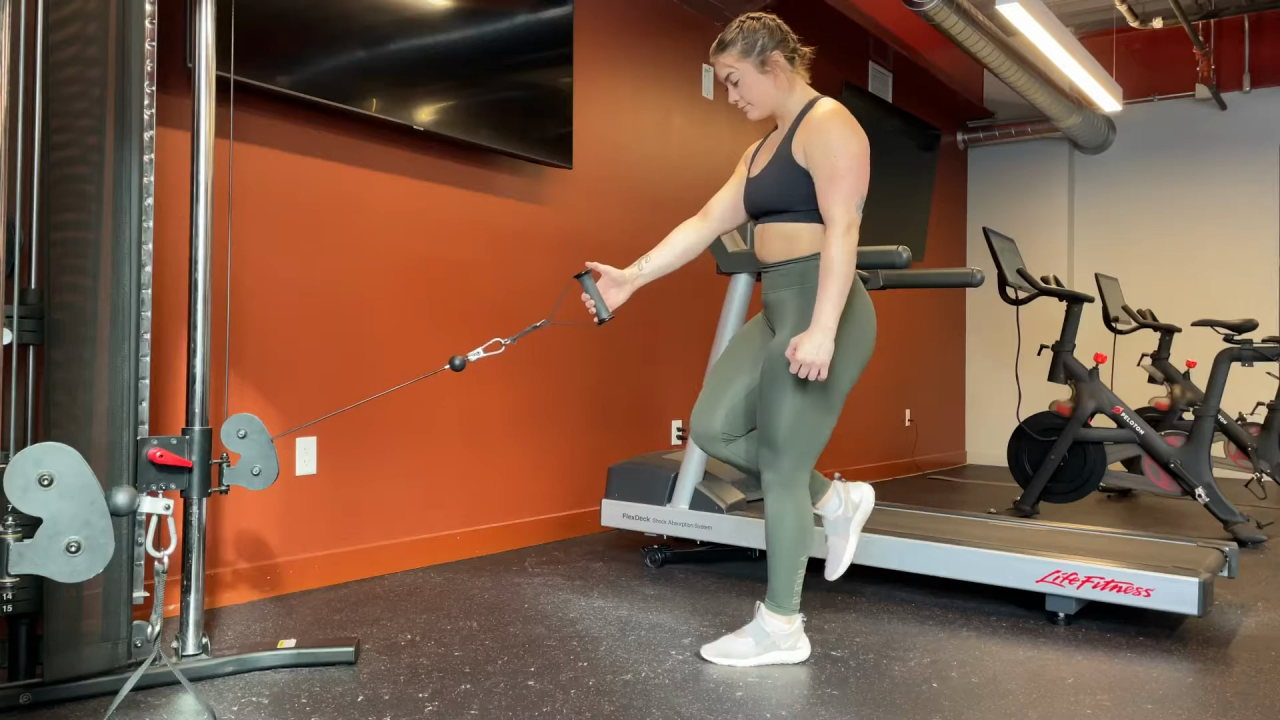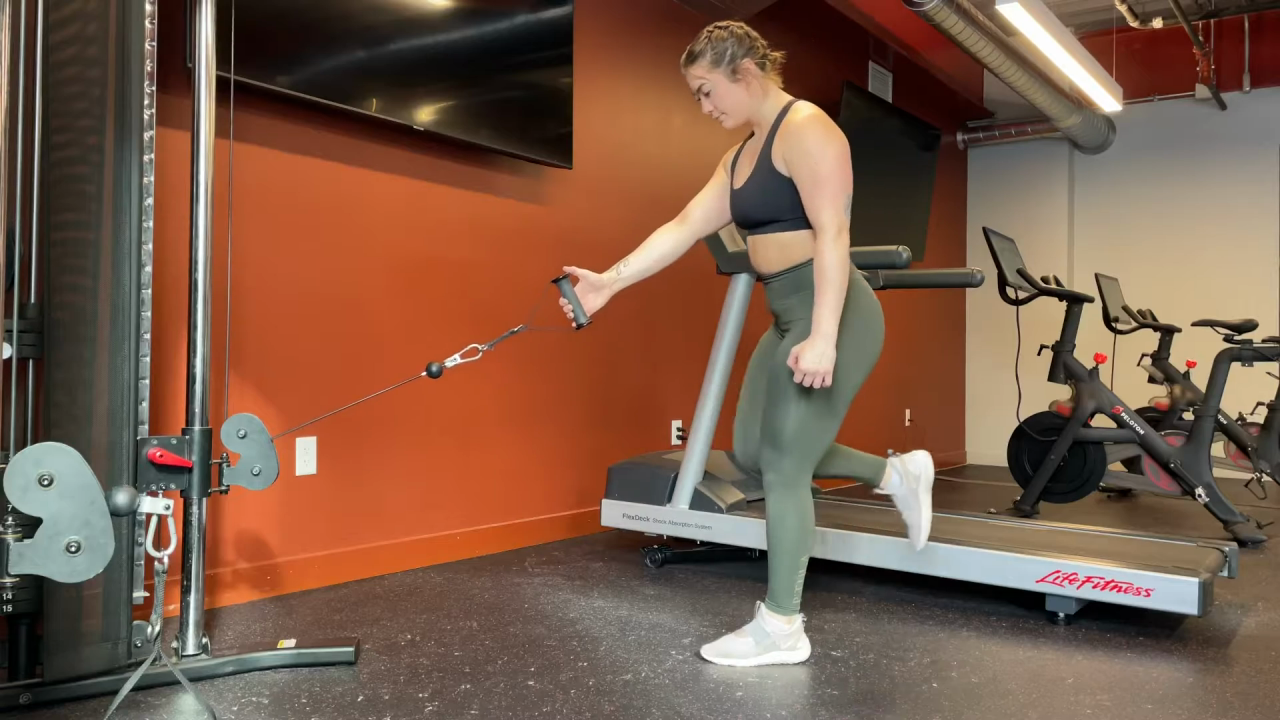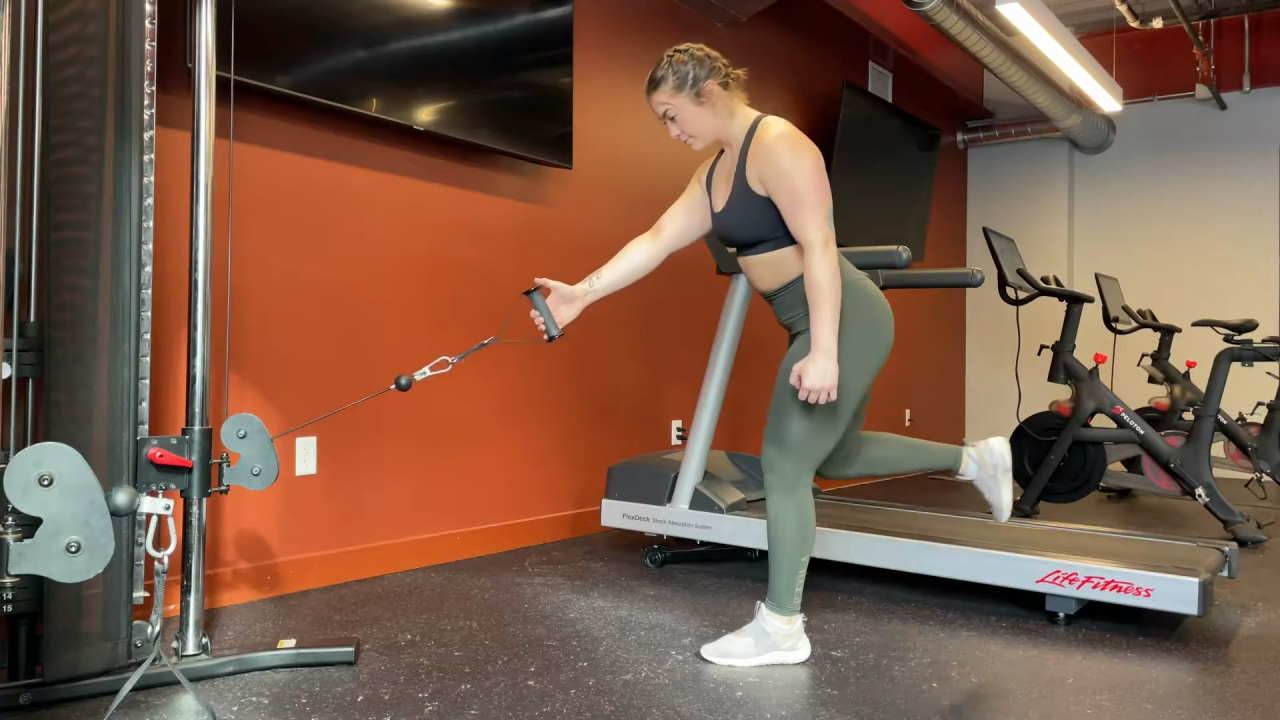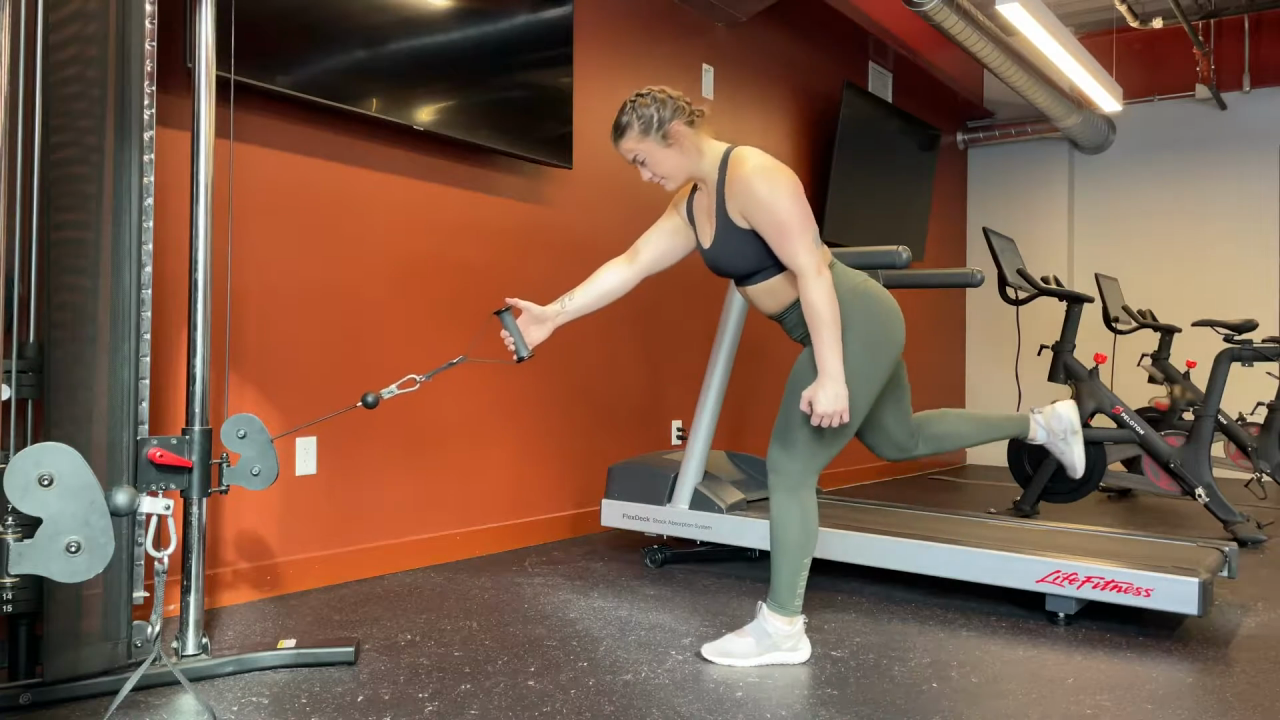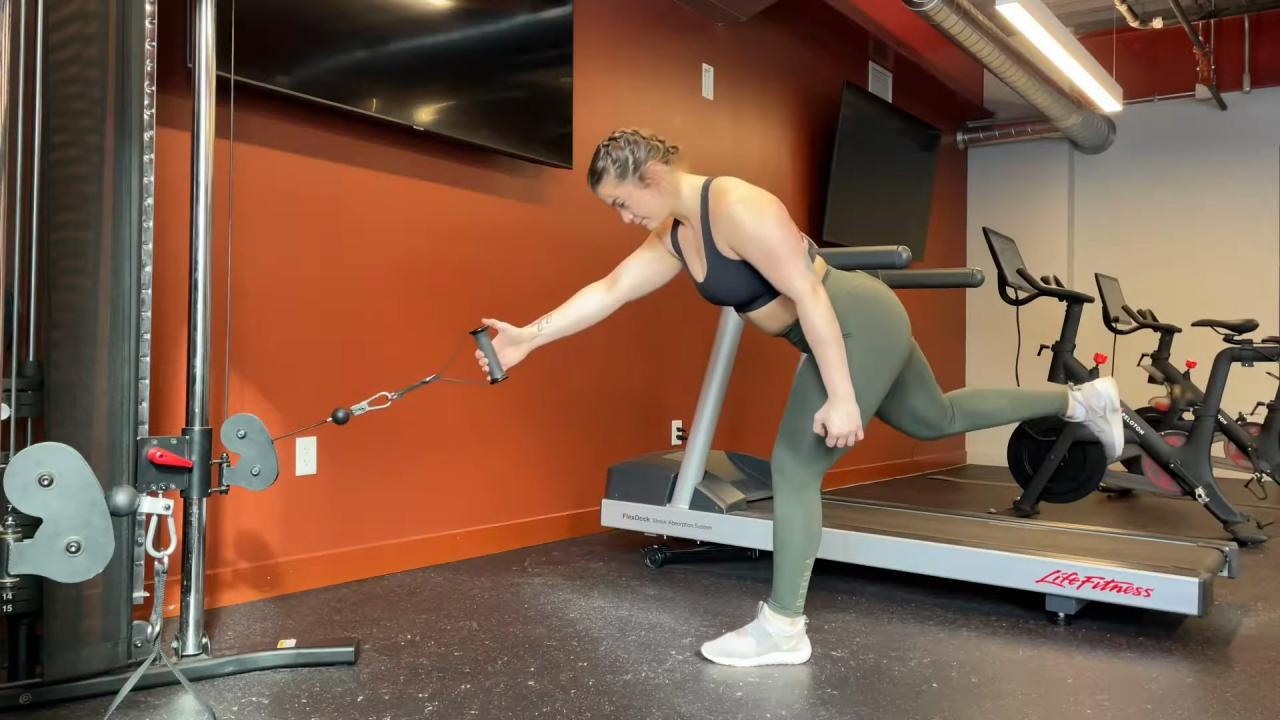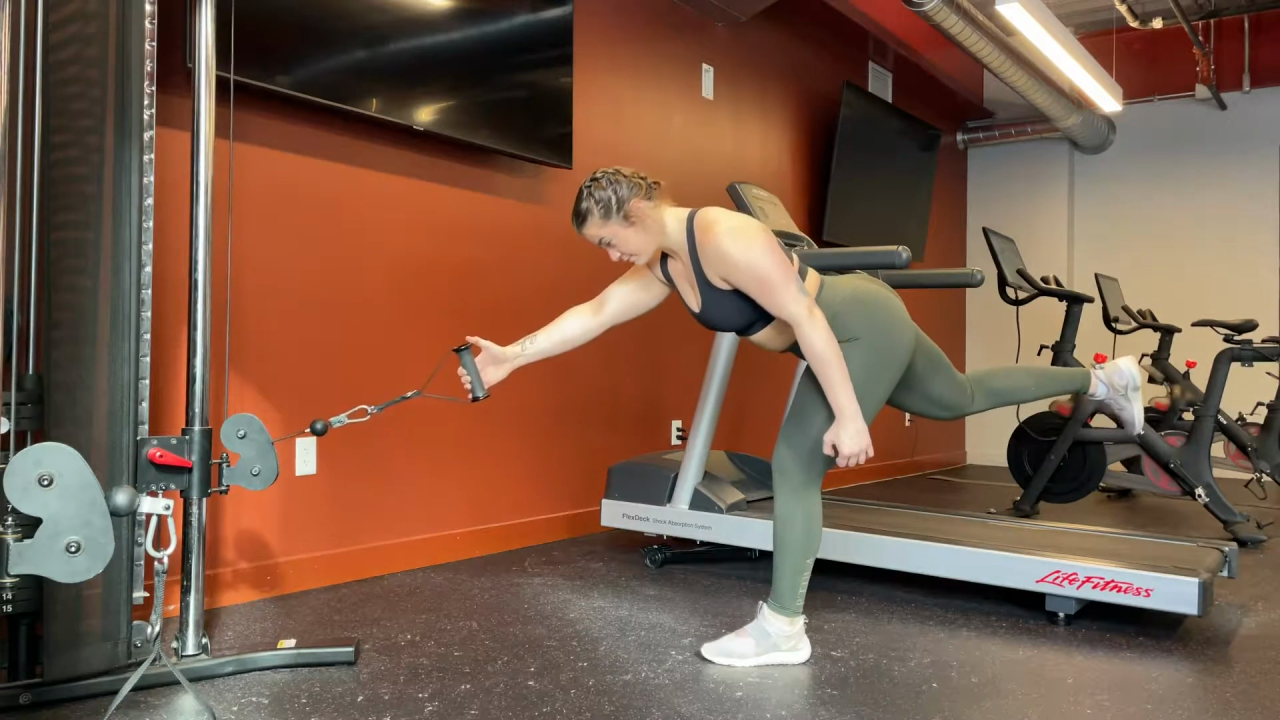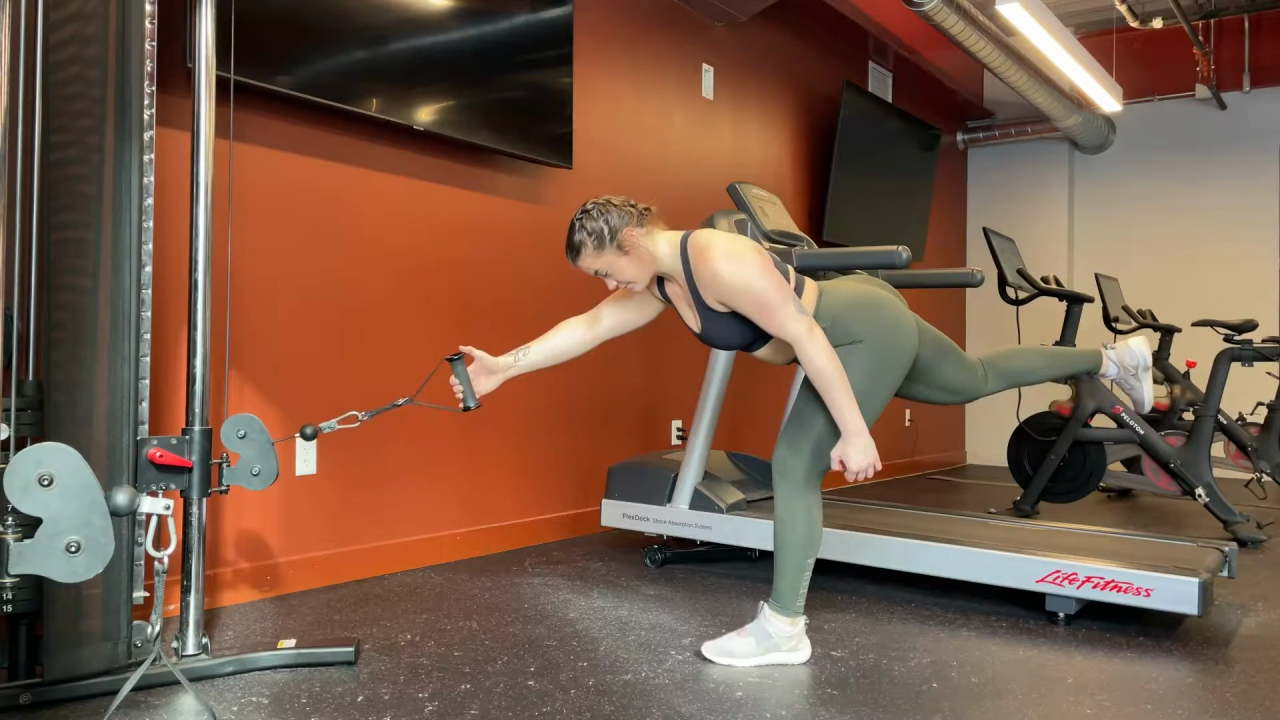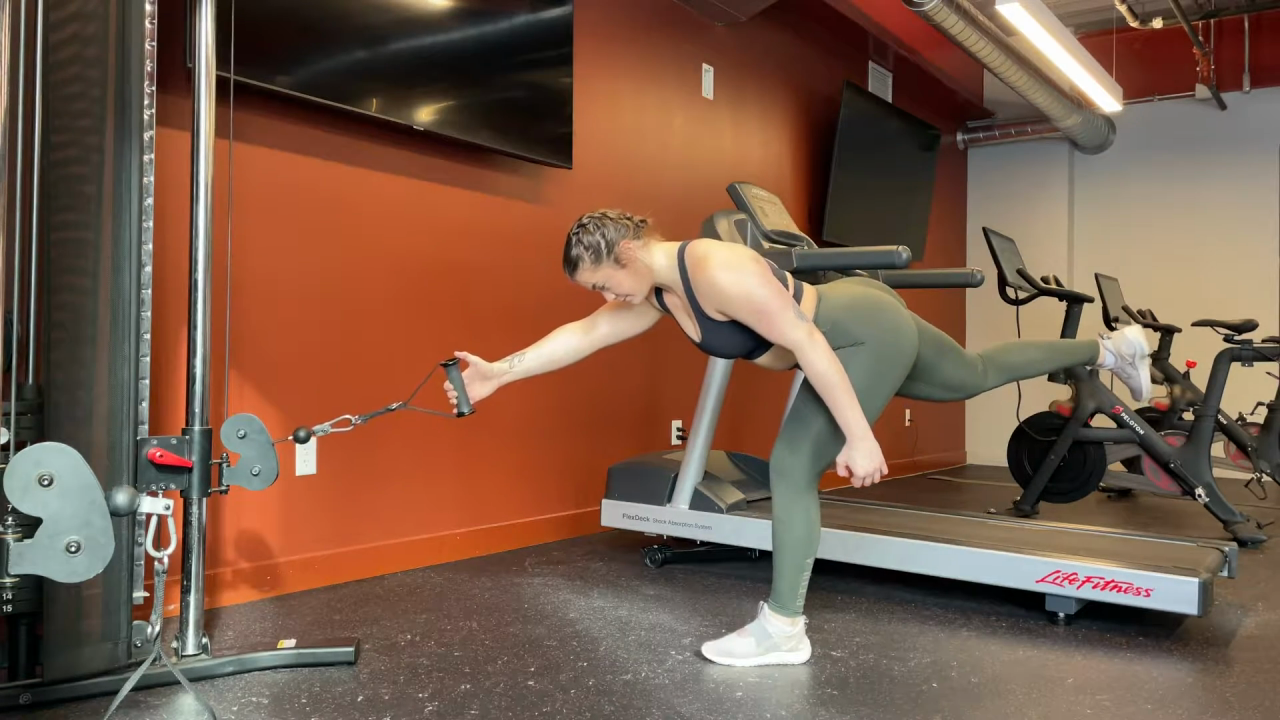
dt=0.3s
person 1, frame 1
left shoulder: (828, 123)
right shoulder: (765, 146)
left elbow: (842, 231)
right elbow: (706, 223)
left wrist: (822, 328)
right wrist: (630, 277)
left hip: (821, 314)
right hip: (778, 313)
left knee: (781, 466)
right knee: (712, 428)
left ankle: (781, 629)
right ankle: (834, 498)
person 1, frame 2
left shoulder: (806, 129)
right shoulder: (743, 154)
left elbow: (833, 237)
right elbow: (685, 227)
left wrist: (823, 337)
right wrist: (611, 282)
left hip: (830, 317)
right hip: (790, 318)
left knee: (782, 467)
right knee: (753, 450)
left ankle: (781, 629)
right ankle: (893, 473)
person 1, frame 3
left shoulder: (776, 145)
right shoulder: (713, 172)
left elbow: (819, 248)
right elbow: (655, 241)
left wrist: (823, 352)
right wrist: (580, 294)
left hip: (843, 319)
right hip: (813, 322)
left knee: (785, 466)
right knee: (837, 456)
left ankle: (781, 628)
right ankle: (973, 460)
person 1, frame 4
left shoulder: (753, 176)
right shoulder: (691, 203)
left elbow: (813, 273)
right elbow: (629, 264)
left wrist: (831, 378)
right wrist: (553, 315)
left hip: (855, 326)
right hip: (842, 329)
left knee: (790, 468)
right knee: (898, 440)
left ankle: (783, 628)
right ankle: (1041, 424)
person 1, frame 5
left shoulder: (733, 207)
right shoulder: (674, 237)
left elbow: (807, 295)
right elbow: (609, 289)
left wrist: (840, 396)
right wrist: (529, 337)
left hip: (861, 325)
right hip: (860, 327)
left knee: (794, 467)
right knee: (937, 419)
left ankle: (783, 629)
right ankle: (1081, 401)
person 1, frame 6
left shoulder: (722, 238)
right shoulder: (663, 264)
left elbow: (805, 318)
right elbow: (594, 313)
left wrist: (847, 416)
right wrist: (511, 357)
left hip: (866, 329)
right hip: (863, 325)
left knee: (795, 468)
right knee: (959, 398)
left ankle: (782, 627)
right ankle: (1100, 381)
person 1, frame 7
left shoulder: (714, 261)
right shoulder: (660, 283)
left elbow: (804, 337)
right elbow: (586, 327)
left wrist: (853, 431)
right wrist: (504, 366)
left hip: (870, 332)
right hip: (867, 322)
left knee: (794, 467)
right knee: (976, 379)
left ankle: (783, 628)
right ankle: (1112, 359)
person 1, frame 8
left shoulder: (715, 271)
right shoulder: (657, 290)
left elbow: (805, 344)
right elbow: (582, 335)
left wrist: (858, 437)
right wrist: (499, 372)
left hip: (870, 334)
right hip: (866, 322)
left knee: (793, 469)
right knee: (977, 374)
left ankle: (783, 628)
right ankle: (1110, 348)
